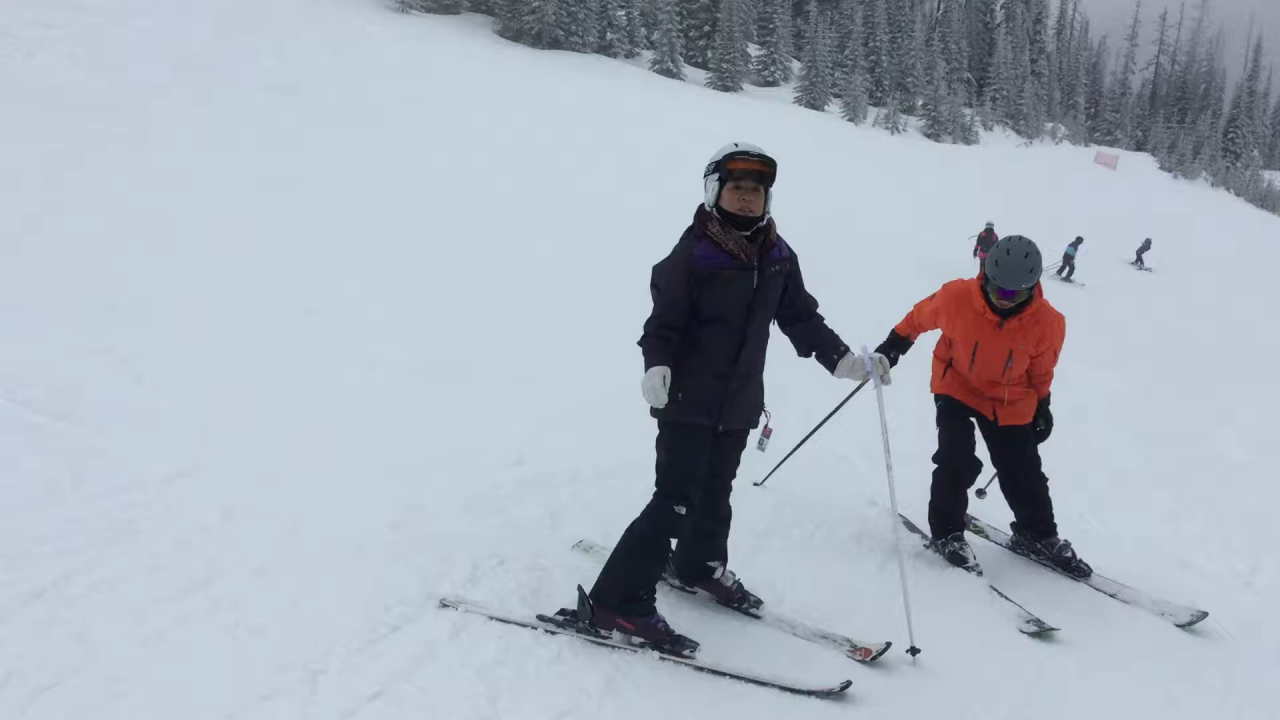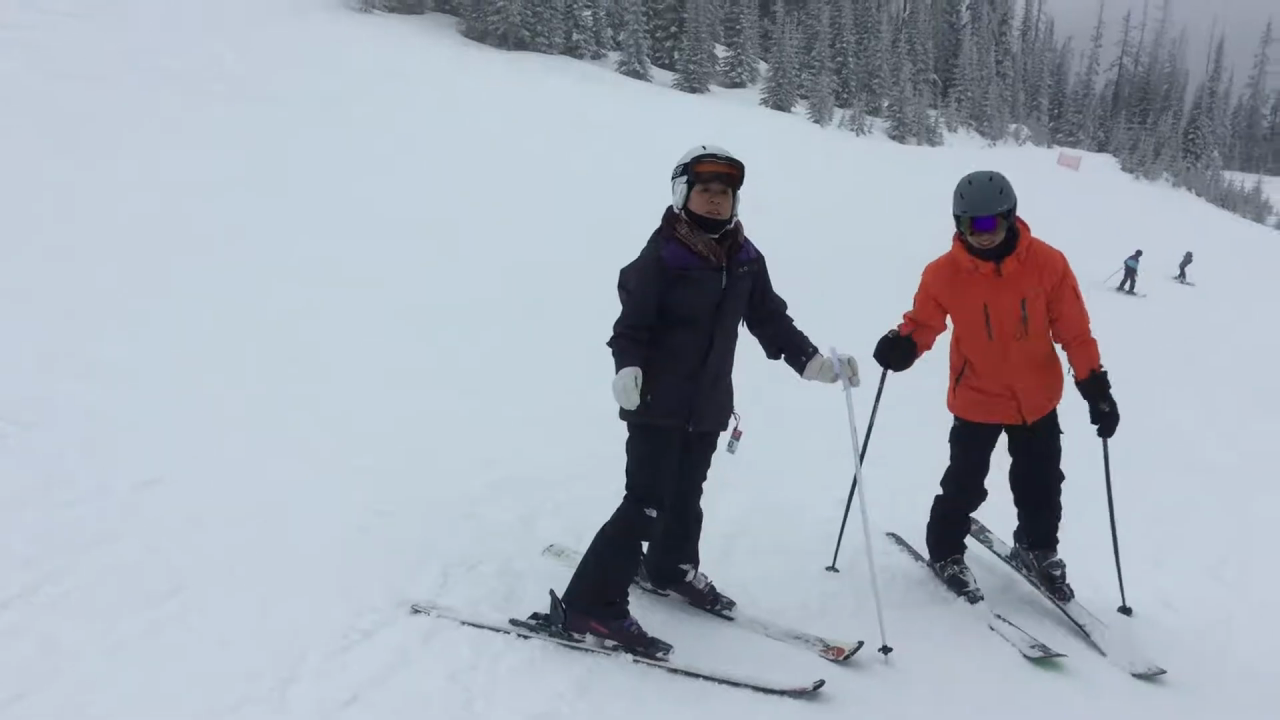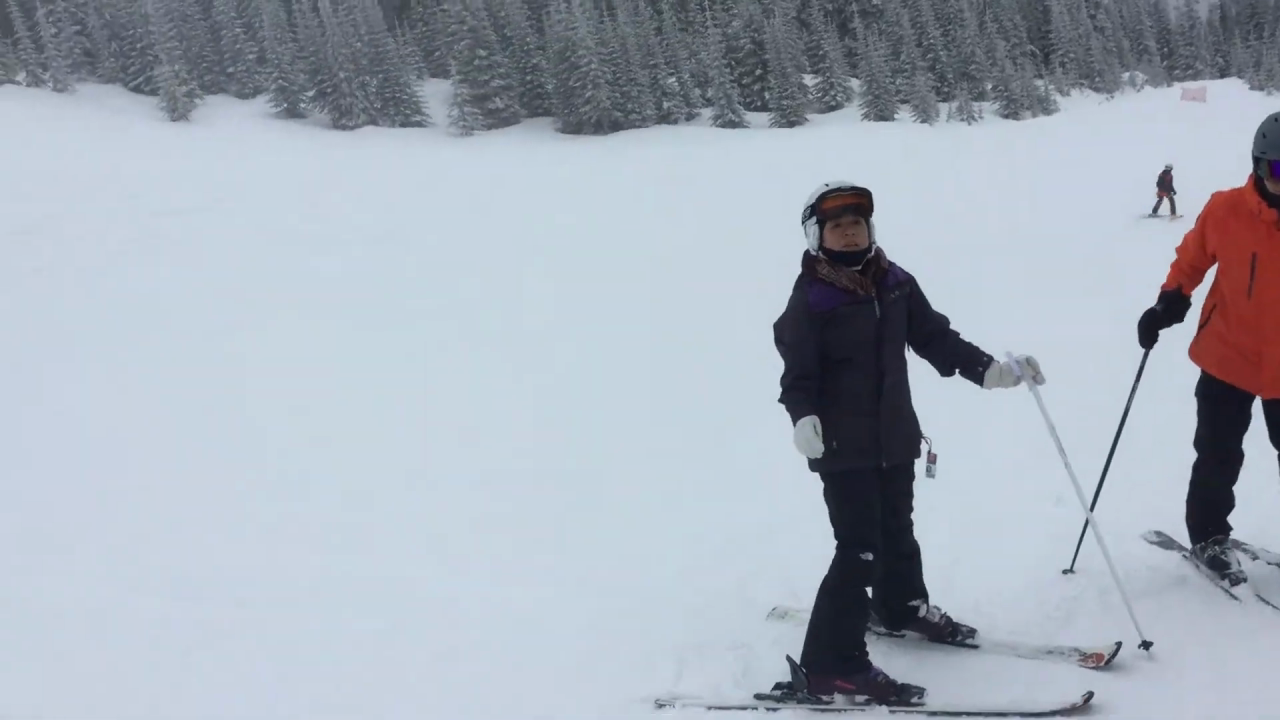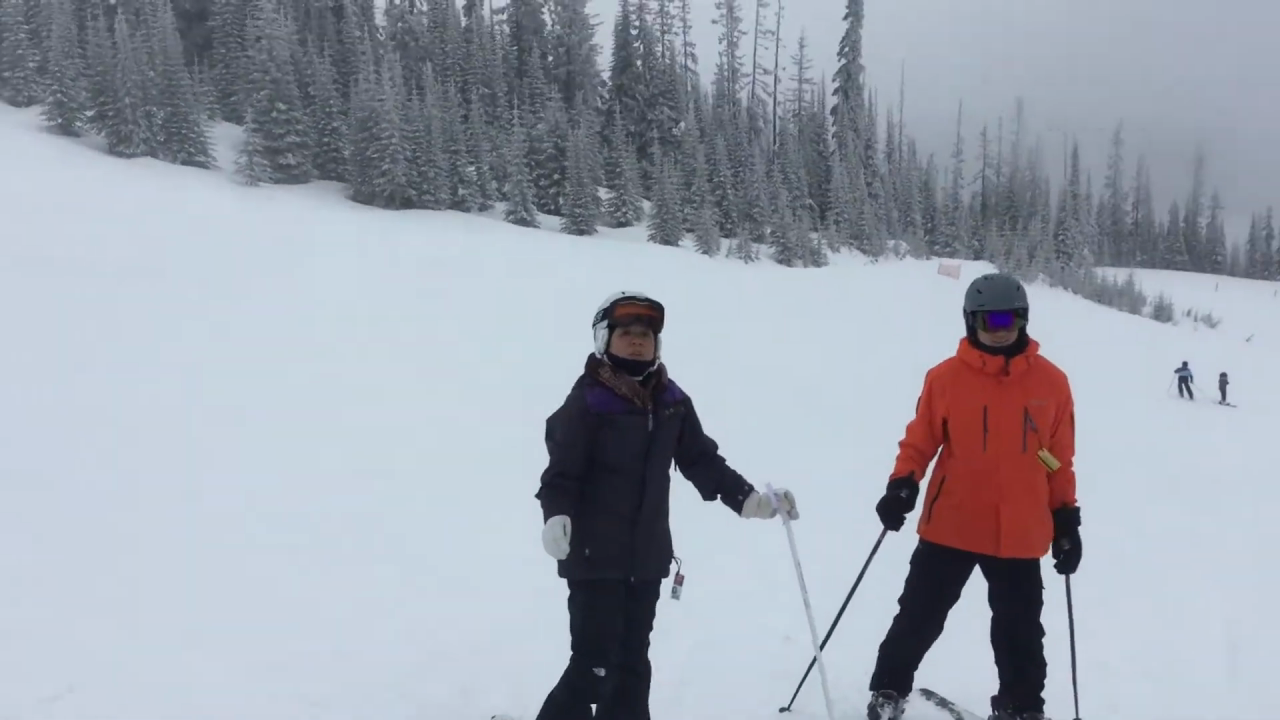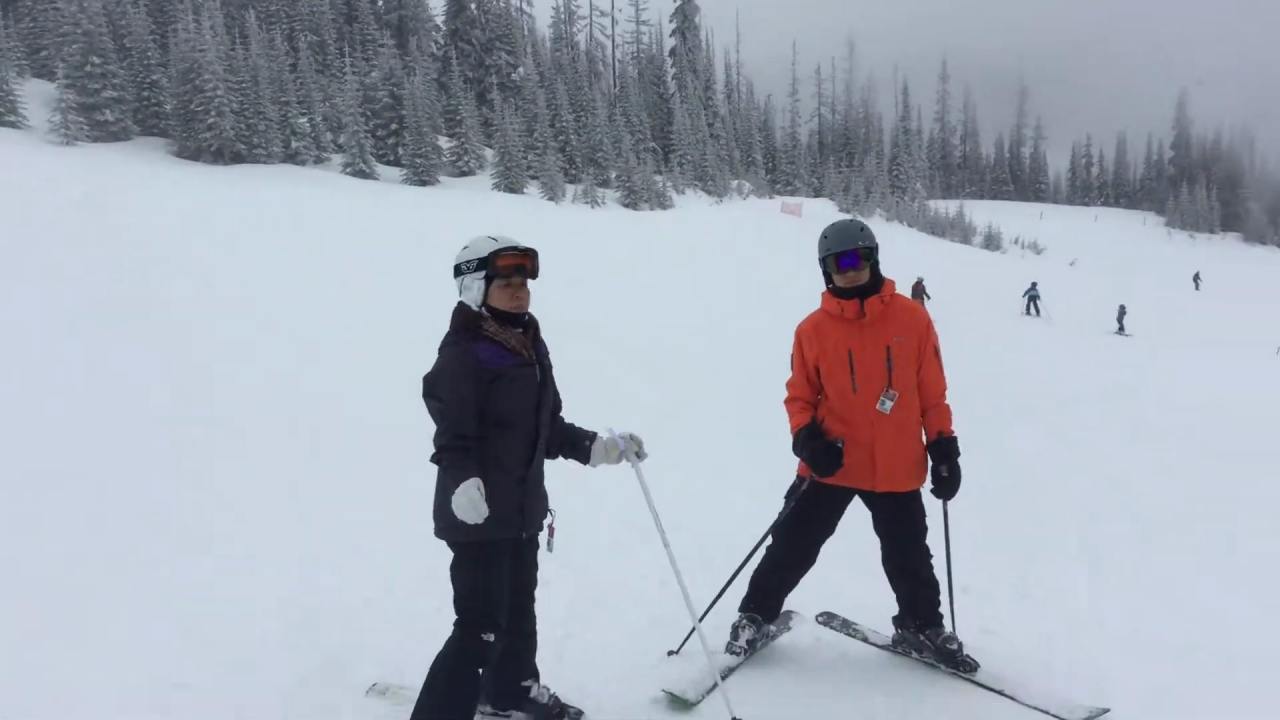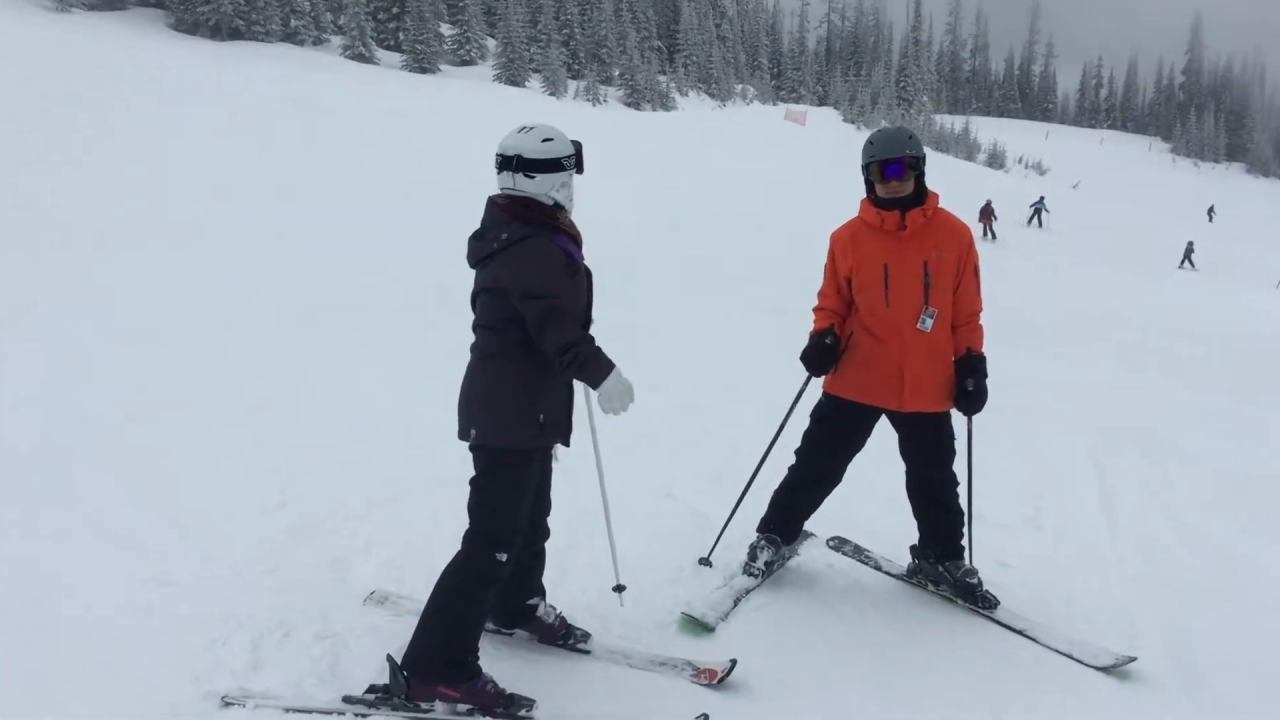
dt=0.7s
person 1, frame 1
left shoulder: (778, 258)
right shoulder: (693, 253)
left elbow: (801, 318)
right elbow: (664, 320)
left wrist: (844, 359)
right wrist: (657, 366)
left hip: (738, 402)
right hip: (688, 399)
left knee: (715, 493)
right knee: (676, 501)
left ankle: (700, 565)
right ankle: (620, 602)
person 1, frame 2
left shoulder: (745, 260)
right shoulder: (662, 255)
left elbow: (770, 320)
right elbow: (632, 322)
left wrist: (813, 361)
right wrist: (628, 367)
left hip: (708, 404)
right hip: (657, 402)
left knee: (686, 496)
right knee: (647, 503)
left ankle: (673, 567)
right ankle: (593, 604)
person 1, frame 3
left shoulder: (894, 283)
right shoulder: (809, 299)
left elbow: (936, 337)
right elbow: (798, 372)
left wrist: (990, 369)
right wrist: (804, 417)
left hip: (895, 435)
right hip: (843, 443)
left knee: (897, 532)
right knee: (860, 550)
left ankle: (902, 606)
right ankle: (832, 663)
person 1, frame 4
left shoulder: (671, 402)
right shoulder: (587, 401)
left elbow: (701, 460)
right elbow: (561, 473)
left wrist: (749, 498)
right wrist: (557, 517)
left hip: (647, 557)
right hip: (593, 557)
left knee: (631, 658)
right knee: (594, 665)
person 1, frame 5
left shoulder: (530, 349)
right shoulder: (462, 354)
right elbow: (453, 436)
left wrist: (598, 447)
right wrist: (462, 483)
left hip: (523, 505)
right hip: (480, 513)
left knee: (519, 610)
right knee: (480, 627)
person 1, frame 6
left shoulder: (515, 236)
right shoulder: (537, 250)
right elbow: (559, 329)
left wrist: (579, 335)
right wrist: (602, 374)
left hip: (522, 406)
right hip: (511, 412)
left knee: (529, 518)
right knee: (493, 538)
left ankle: (518, 603)
right ankle: (437, 667)
person 2, frame 1
left shoulder: (1047, 323)
right shoulder: (956, 297)
left elbow: (1041, 367)
right elbow: (922, 316)
left wrist: (1040, 407)
right wrist: (895, 342)
left hip: (1008, 402)
right hip: (956, 389)
left knee: (1025, 472)
right knee: (956, 460)
left ankle: (1038, 535)
right ankle: (947, 533)
person 2, frame 2
left shoulder: (1047, 262)
right shoulder: (943, 273)
left elbow: (1072, 326)
right elbow: (923, 324)
left wrist: (1094, 382)
right wrist: (901, 345)
left hip: (1037, 396)
right hip: (976, 397)
left knee: (1041, 480)
right knee: (965, 484)
left ankle: (1037, 549)
right ankle: (946, 553)
person 2, frame 3
right shoulder: (1226, 210)
right elbow: (1193, 257)
right wrist: (1171, 301)
right hip: (1227, 359)
right knee: (1218, 457)
right ankle: (1208, 535)
person 2, frame 4
left shoulder: (1050, 382)
right shoulder: (945, 377)
left elbow: (1059, 458)
right elbow: (920, 440)
left wrist: (1065, 518)
right wrist: (901, 486)
left hip: (1020, 534)
right hip: (950, 526)
left knee: (1021, 629)
right knee: (920, 614)
person 2, frame 5
left shoulder: (912, 318)
right shoulder: (813, 329)
left elbow: (932, 392)
right elbow: (800, 396)
left wrist: (943, 447)
right wrist: (806, 439)
left hip: (897, 466)
right hip: (833, 464)
left knee: (908, 555)
right knee: (793, 546)
left ankle: (922, 626)
right ankle: (755, 616)
person 2, frame 6
left shoulder: (953, 234)
right shoulder: (848, 238)
left elbow: (966, 310)
right elbow: (833, 303)
left wrist: (971, 365)
right wrist: (823, 337)
left hip: (927, 386)
right hip: (856, 380)
left knee: (934, 480)
right knee: (817, 465)
left ankle: (941, 556)
right ankle: (774, 535)
